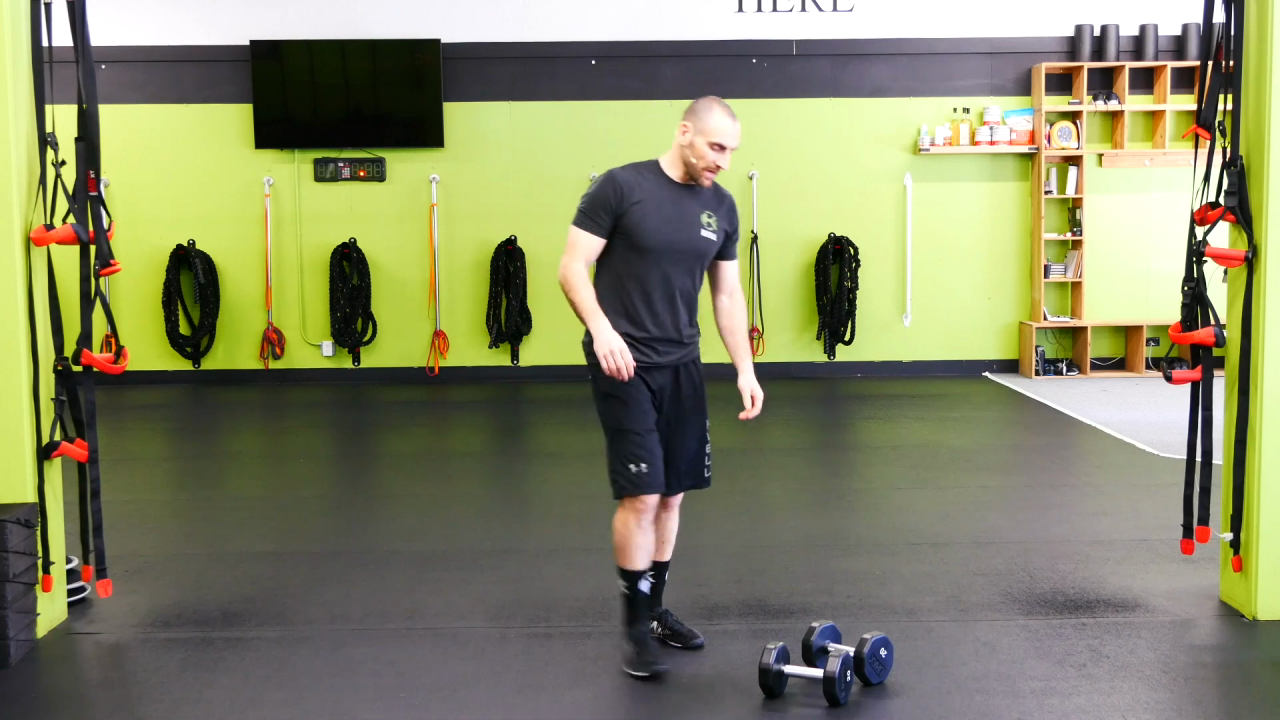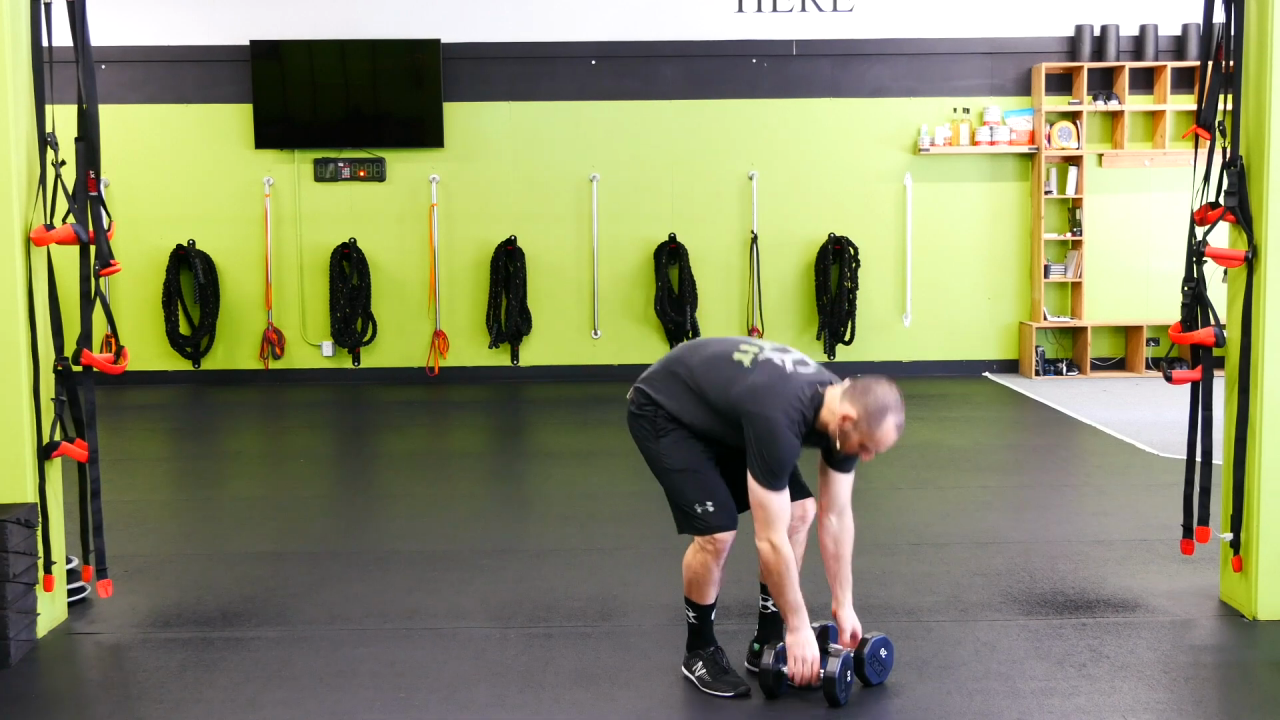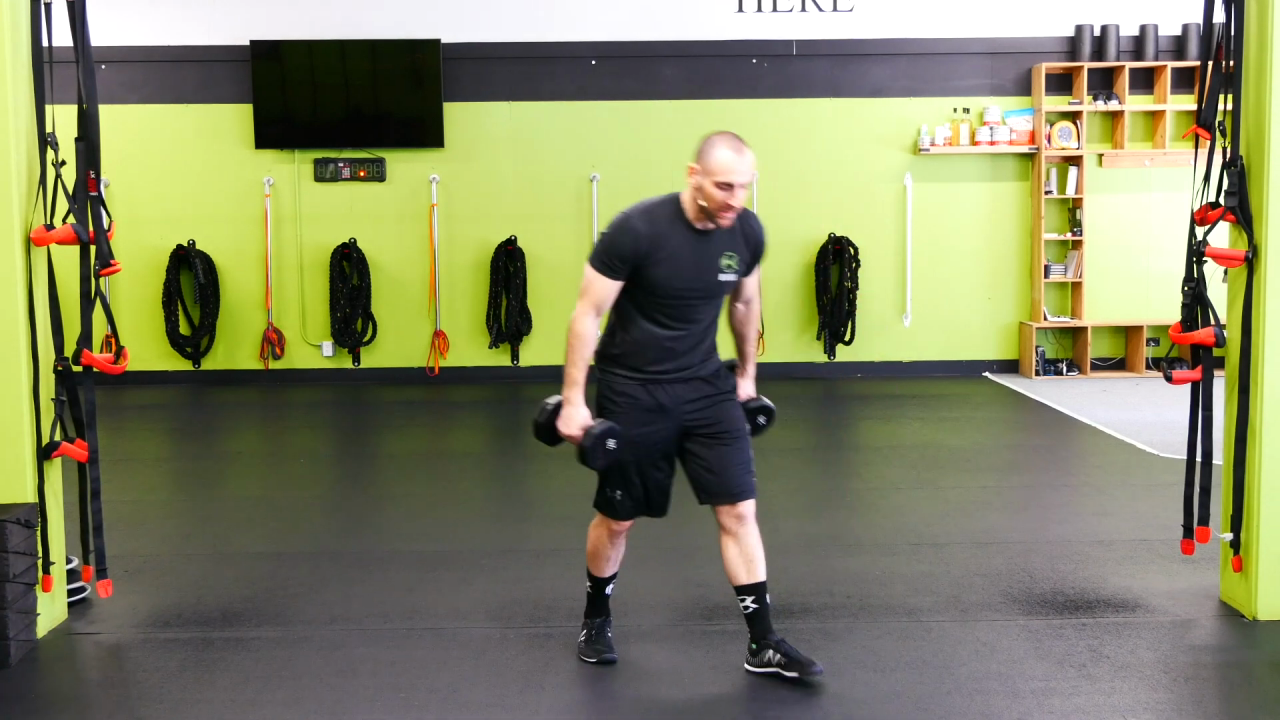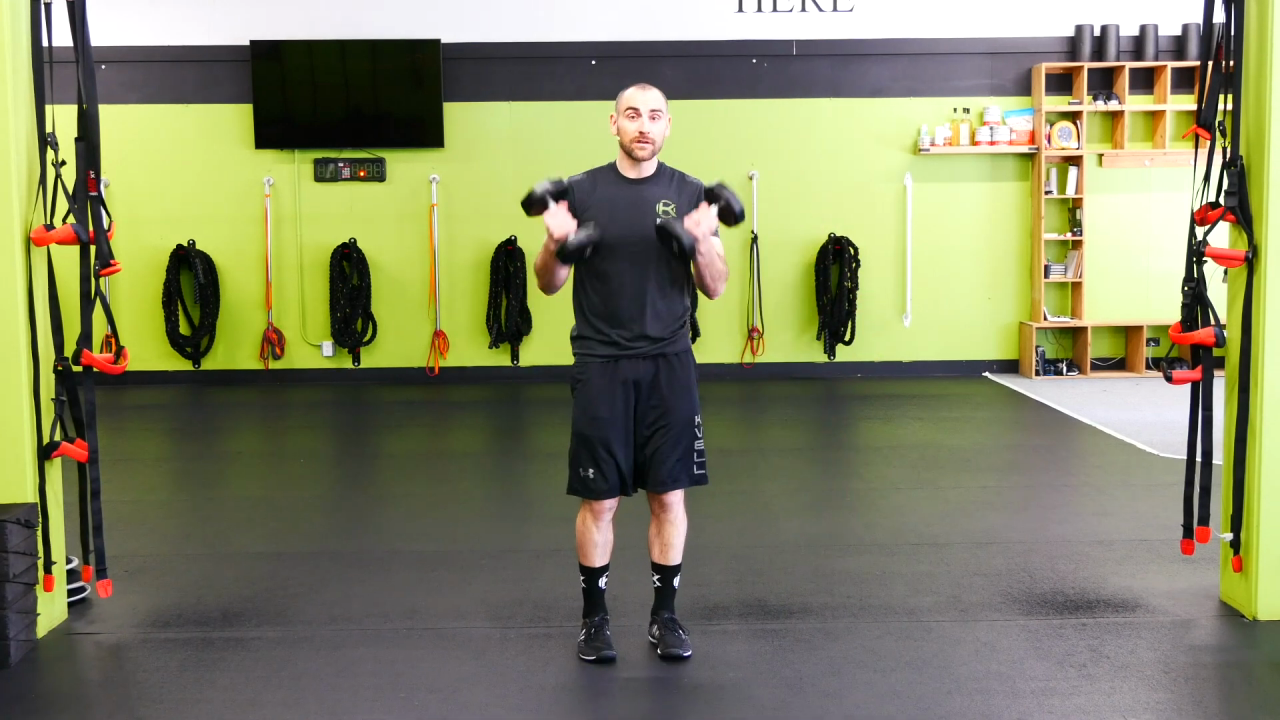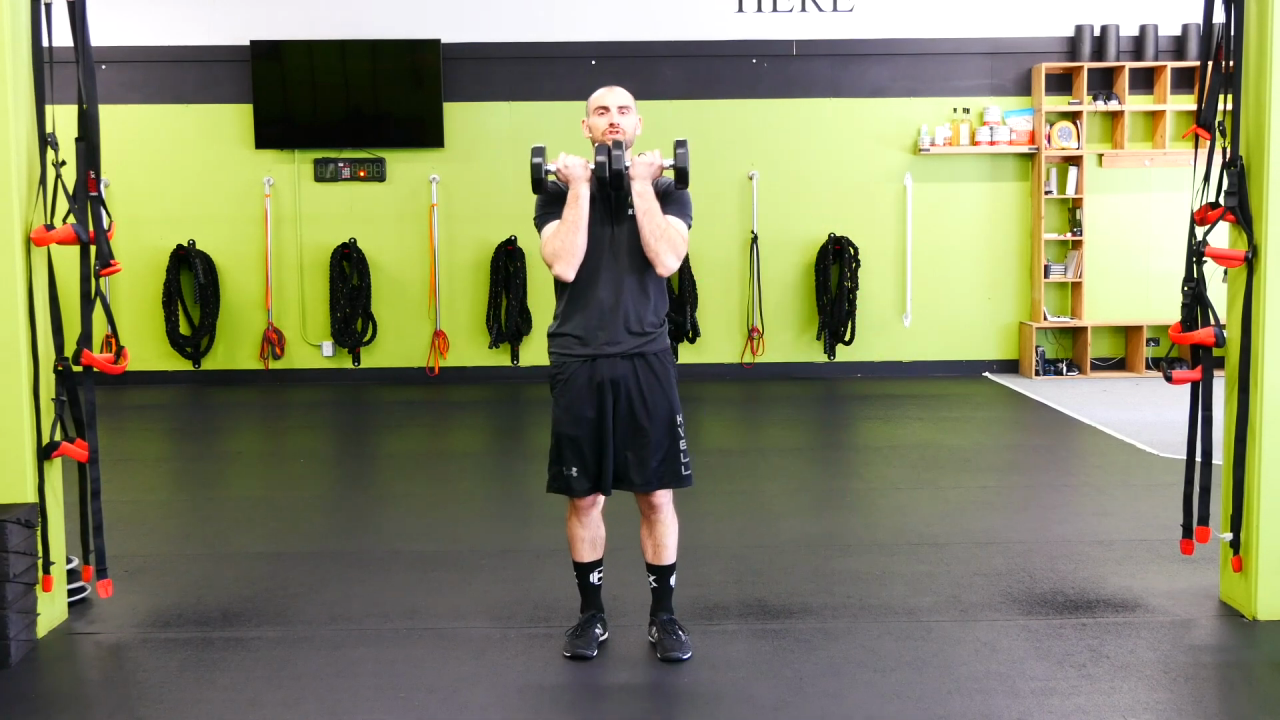
dt=1s
person 1, frame 1
left shoulder: (721, 207)
right shoulder: (621, 187)
left elbow: (728, 294)
right elbow: (572, 267)
left wrist: (744, 369)
right wrist: (601, 329)
left hip: (682, 366)
right hip: (624, 367)
left knee: (670, 496)
right knee: (641, 496)
left ankle: (653, 609)
right ankle: (633, 622)
person 1, frame 2
left shoulder: (840, 411)
right shoulder: (777, 421)
left elbow: (835, 516)
right elbow: (770, 540)
left wrist: (843, 603)
right wrist: (799, 627)
left hip: (723, 412)
right hip: (663, 411)
left knee: (800, 511)
right knee: (717, 530)
left ankle: (767, 642)
right ankle: (700, 651)
person 1, frame 3
left shoulder: (747, 231)
right shoulder: (637, 228)
right elbow: (586, 314)
left wrist: (746, 372)
right wrist: (573, 400)
left hip: (705, 384)
right hip: (631, 389)
left knee: (738, 510)
right knee: (617, 517)
left ankle: (762, 643)
right ankle: (595, 617)
person 1, frame 4
left shoulder: (689, 192)
right shoulder: (582, 191)
left elbow: (715, 285)
right elbow: (547, 284)
left wrist: (704, 242)
right wrist: (554, 244)
left hip: (669, 363)
right hip: (601, 364)
left knee: (669, 495)
right knee: (599, 499)
left ankle: (664, 614)
right ankle: (594, 616)
person 1, frame 5
left shoulder: (666, 189)
right shoulder: (558, 191)
left elbow: (666, 260)
right elbow: (564, 265)
left wrist: (640, 185)
right wrist: (580, 188)
left hip: (645, 358)
right hip: (578, 360)
left knee: (657, 494)
right knee: (584, 496)
left ankle: (663, 614)
right ankle: (591, 612)
